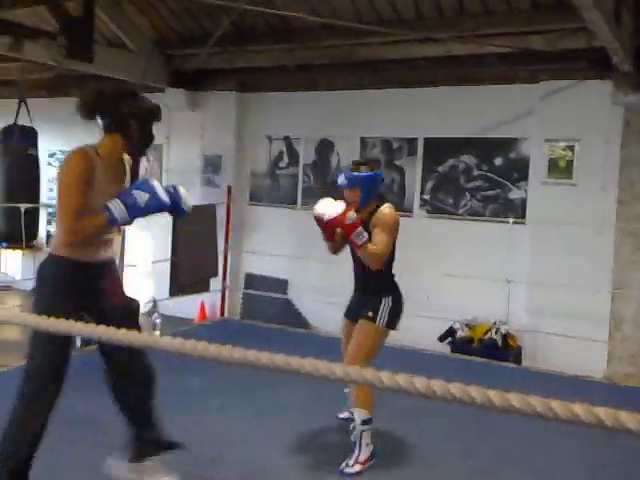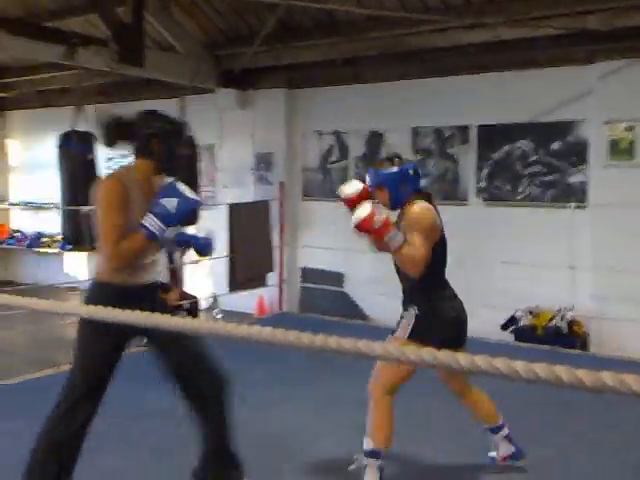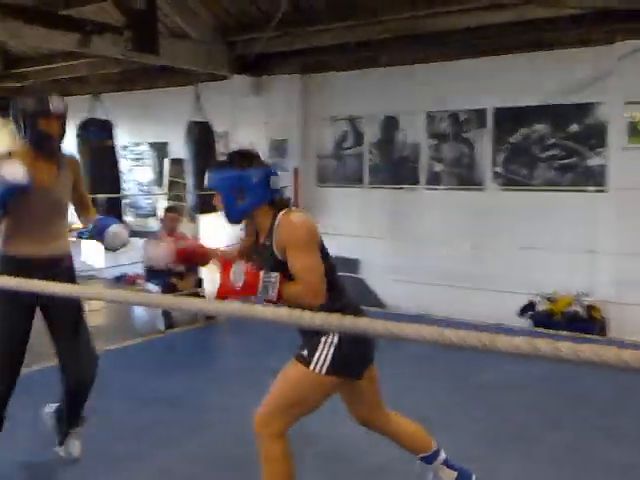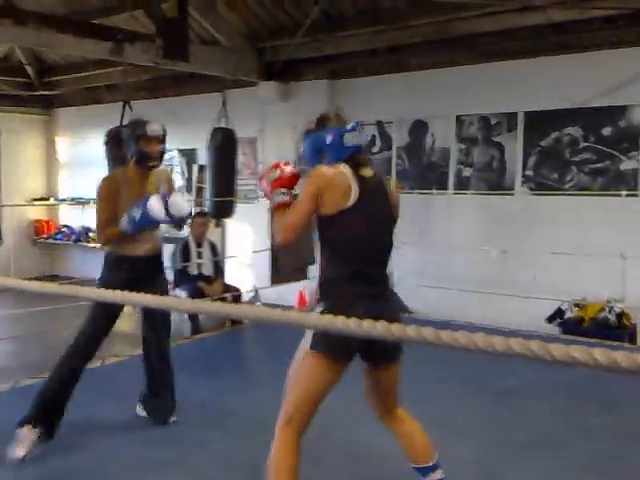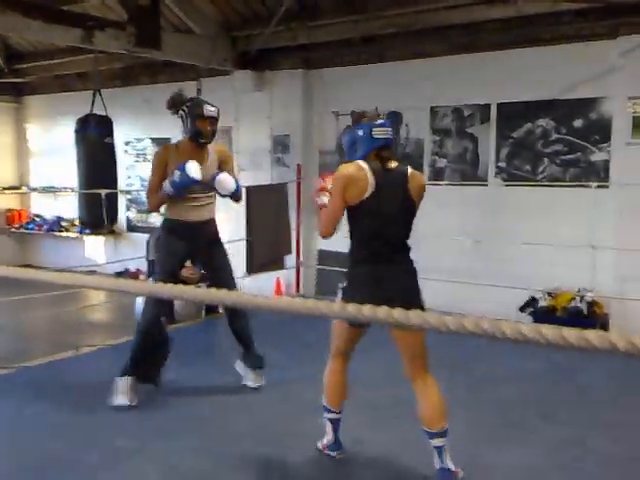
dt=0.7s
person 1, frame 1
left shoulder: (125, 165)
right shoulder: (80, 161)
right elbow: (70, 234)
left wrist: (157, 202)
right wrist: (124, 207)
left hip: (103, 276)
right hip: (63, 279)
left knee: (136, 371)
right knee: (40, 388)
person 1, frame 2
left shoulder: (160, 184)
right shoulder: (113, 187)
right elbow: (115, 261)
left wrist: (182, 238)
right wrist: (162, 219)
left hip: (149, 298)
right hip: (110, 301)
left knee: (207, 380)
right knee: (78, 403)
person 1, frame 3
left shoulder: (69, 165)
left elbow: (85, 209)
left wrist: (101, 226)
left hip: (59, 271)
left knee: (82, 367)
left ankle: (66, 420)
person 1, frame 4
left shoulder: (163, 179)
right shoulder: (112, 184)
left elbow: (176, 222)
right elbow: (103, 236)
left wrist: (178, 214)
right wrist: (134, 222)
left hip: (152, 266)
right hip: (118, 268)
left knee: (157, 344)
right knee: (85, 346)
left ankle: (156, 404)
right ankle: (34, 423)
person 1, frame 5
left shoulder: (220, 153)
right shoulder: (166, 154)
left elbow: (237, 196)
right elbow: (152, 202)
left wrist: (232, 188)
right wrist: (175, 184)
left hip: (206, 233)
right hip: (174, 234)
right knee: (157, 304)
left ankle: (249, 361)
right ankle: (131, 375)
person 2, frame 1
left shoulder: (385, 214)
right shoulder: (353, 210)
left elbow: (376, 261)
right elbow: (335, 248)
left wrist: (353, 229)
right wrist: (328, 227)
left hip: (383, 299)
right hip: (361, 295)
left knee: (355, 366)
right knee: (350, 363)
left ankle: (365, 447)
right ankle: (359, 409)
person 2, frame 2
left shoulder: (418, 211)
right shoulder: (410, 213)
left elbow: (413, 268)
right elbow: (382, 245)
left wrist: (384, 232)
right wrist: (364, 209)
left hip: (425, 314)
right hip: (445, 310)
left knee: (379, 389)
right knee: (458, 385)
right ankle: (507, 445)
person 2, frame 3
left shoulder: (293, 225)
right shoulder: (262, 222)
left elbow: (314, 296)
right elbow: (235, 257)
left wrist: (256, 283)
right wrist: (198, 253)
left hip: (337, 337)
right hip: (345, 334)
left knee: (267, 426)
right knee: (375, 416)
person 2, frame 4
left shoulder: (324, 177)
right shoulder: (388, 189)
left elbow: (284, 235)
left wrist: (277, 196)
left hip: (341, 313)
right hip: (383, 312)
left knee: (290, 424)
right knee: (389, 412)
person 2, frame 5
left shoulder: (348, 173)
right shoulder: (415, 179)
left elbow: (325, 230)
left wrist: (323, 201)
left hip: (362, 283)
right hip: (402, 282)
left knee: (338, 357)
right knee: (420, 375)
left ankle: (332, 439)
